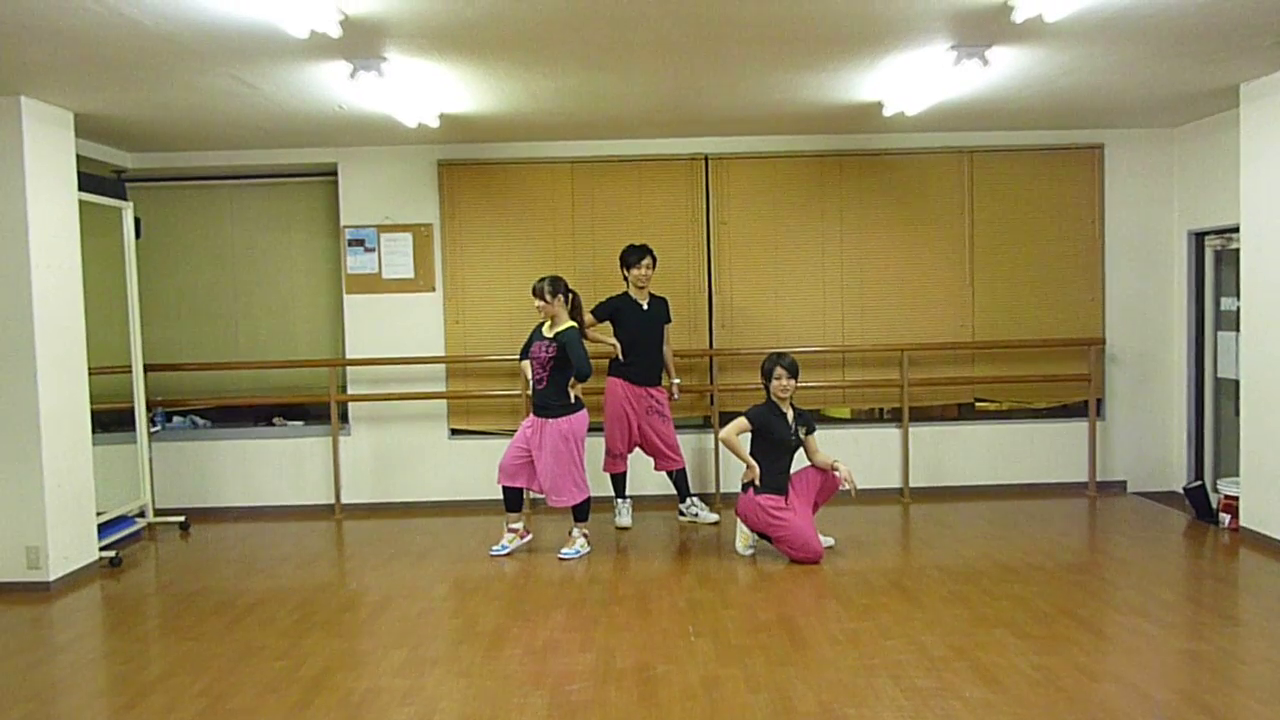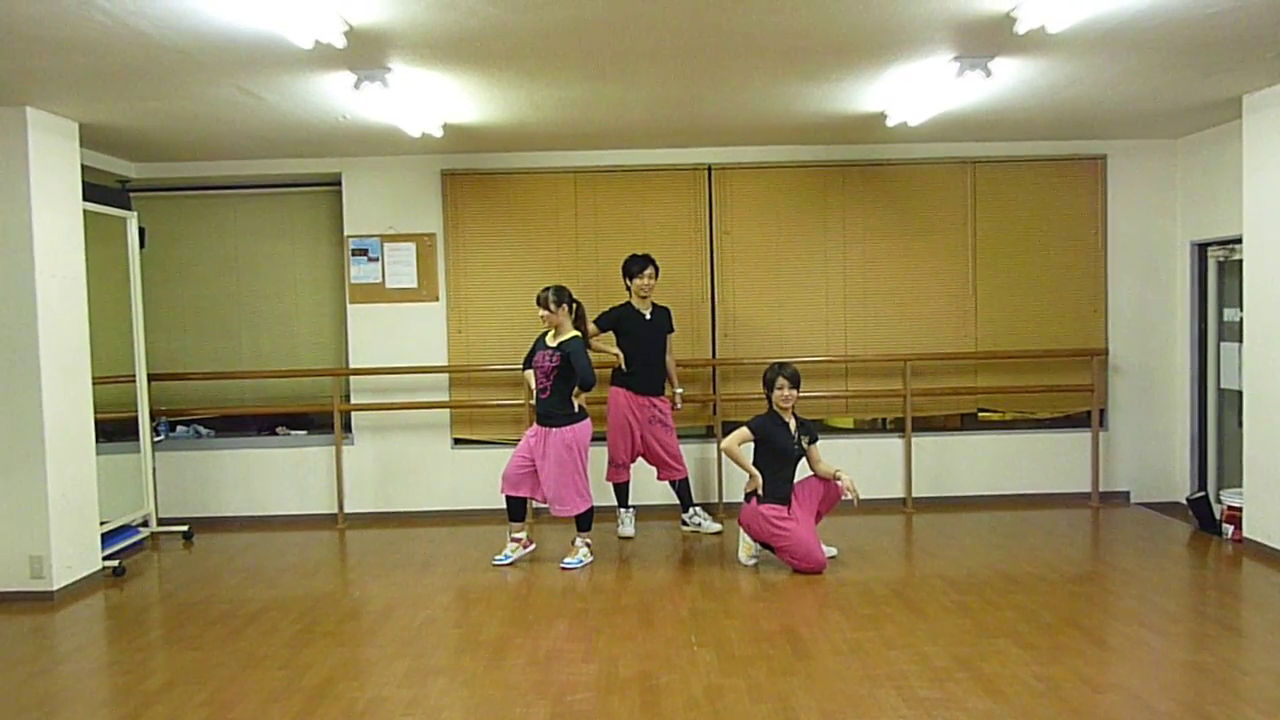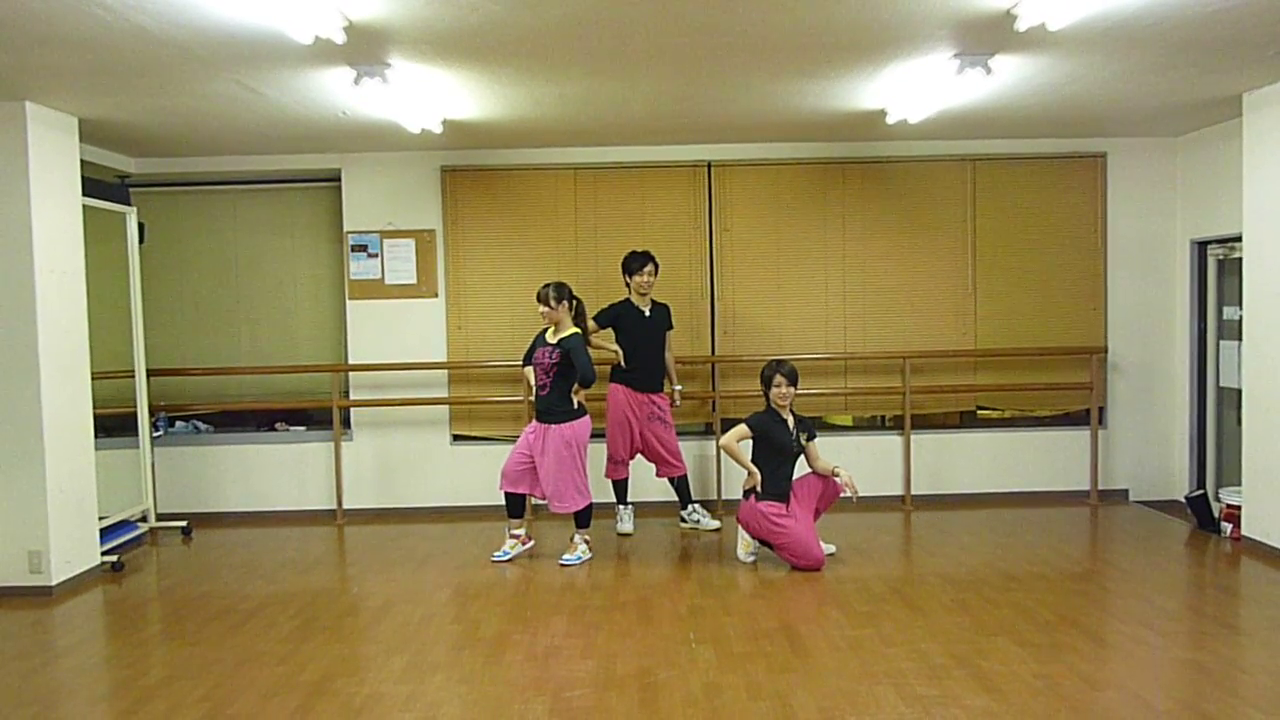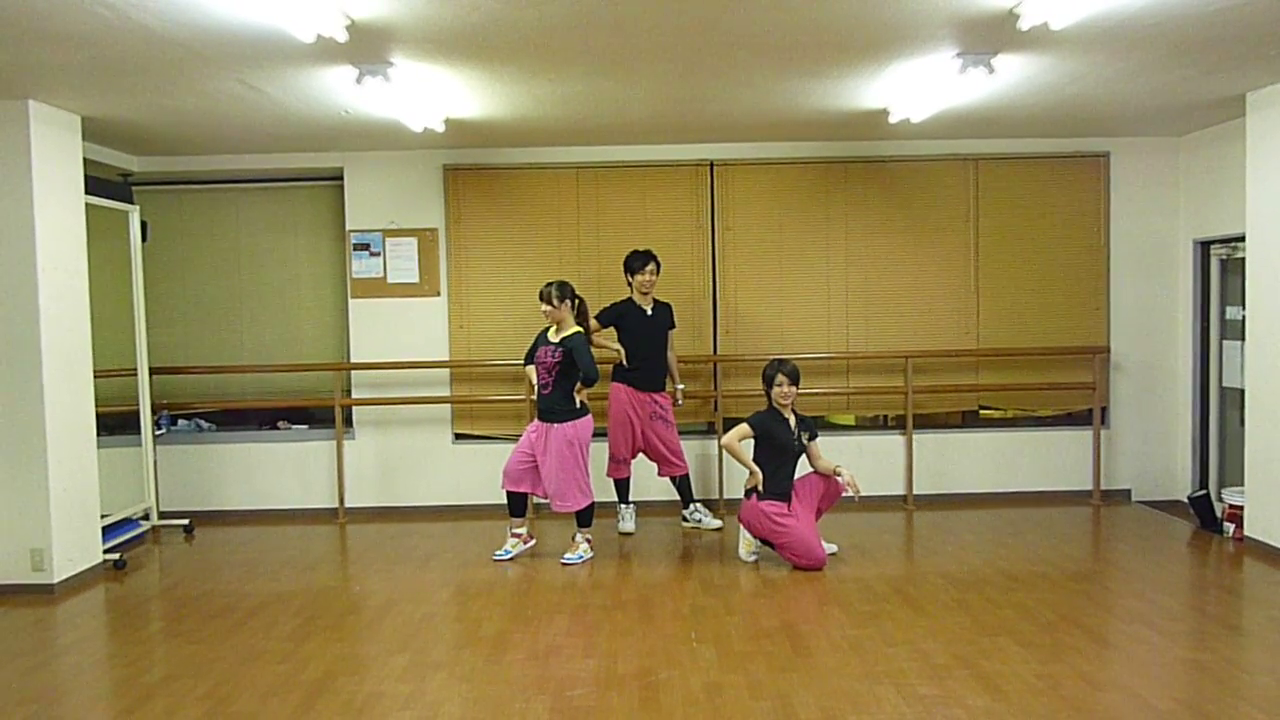
dt=0.7s
person 1, frame 1
left shoulder: (661, 305)
right shoulder: (615, 305)
right elbow: (580, 328)
left wrist: (674, 380)
right wrist: (611, 341)
left hip: (653, 387)
right hip: (621, 384)
left knee: (668, 445)
right knee: (618, 445)
left ankle: (687, 503)
right ankle: (622, 503)
person 1, frame 2
left shoulder: (663, 314)
right shoulder: (618, 314)
right elbow: (583, 338)
left wrist: (676, 389)
right wrist: (613, 350)
left hip: (656, 396)
right hip: (624, 394)
left knee: (671, 455)
right knee: (621, 455)
left ankle: (690, 513)
right ankle: (625, 513)
person 1, frame 3
left shoulder: (663, 311)
right shoulder: (618, 311)
left wrist: (676, 386)
right wrist: (613, 347)
left hip: (655, 393)
right hip: (624, 391)
left knee: (670, 452)
right knee: (620, 451)
left ankle: (688, 510)
right ankle: (624, 510)
person 1, frame 4
left shoulder: (665, 310)
right shoulder: (620, 310)
left wrist: (678, 385)
right wrist: (615, 347)
left hip: (657, 392)
right hip: (625, 390)
left knee: (672, 451)
right knee: (622, 450)
left ankle: (690, 509)
right ankle: (625, 509)
person 2, frame 1
left shoulder: (569, 335)
right shoulder: (539, 330)
left elbow: (584, 370)
right elbow: (525, 356)
left wrist: (572, 387)
left hip: (564, 419)
right hip: (537, 417)
left knee: (569, 477)
right knee: (510, 466)
left ankle: (581, 535)
right ankle: (515, 530)
person 2, frame 2
left shoulder: (574, 344)
right shoulder: (543, 340)
left elbow: (588, 379)
right elbow: (528, 365)
left wrist: (575, 396)
left hip: (568, 428)
right hip: (541, 426)
left knee: (572, 486)
right knee: (513, 475)
left ankle: (583, 545)
right ankle: (519, 540)
person 2, frame 3
left shoulder: (574, 341)
right shoulder: (543, 336)
left elbow: (588, 376)
right elbow: (528, 361)
left wrist: (575, 392)
left hip: (568, 424)
right hip: (541, 423)
left knee: (571, 483)
right knee: (513, 472)
left ankle: (582, 542)
right ankle: (518, 536)
person 2, frame 4
left shoulder: (576, 340)
right shoulder: (545, 335)
left elbow: (591, 375)
right elbow: (529, 360)
left wrist: (577, 391)
right wrist: (536, 383)
left hip: (570, 423)
right hip: (542, 422)
left knee: (573, 482)
right knee: (514, 471)
left ankle: (584, 540)
right ankle: (519, 535)
person 3, frame 1
left shoulder: (802, 417)
right shoulder: (761, 413)
left elbow: (815, 456)
right elbow: (726, 435)
left wrist: (838, 465)
right wrist: (752, 464)
left hip: (785, 489)
right hip: (761, 496)
right knee: (812, 552)
left ankle: (798, 527)
right ankle: (755, 526)
person 3, frame 2
left shoulder: (805, 427)
right shoulder: (764, 423)
left elbow: (817, 465)
right elbow: (727, 445)
left wrist: (840, 474)
right wrist: (754, 474)
left hip: (788, 499)
right hip: (764, 506)
right knee: (815, 562)
left ankle: (801, 537)
right ankle: (760, 537)
person 3, frame 3
left shoulder: (803, 424)
right shoulder: (762, 420)
left elbow: (816, 463)
right elbow: (726, 442)
left wrist: (838, 471)
right wrist: (753, 471)
left hip: (786, 497)
right hip: (763, 504)
right knee: (813, 559)
left ankle: (799, 534)
right ankle: (757, 533)
person 3, frame 4
left shoulder: (805, 424)
right shoulder: (763, 419)
left elbow: (817, 462)
right elbow: (727, 441)
left wrist: (839, 470)
right wrist: (754, 470)
left hip: (788, 496)
right hip: (764, 503)
right knee: (815, 559)
left ankle: (802, 534)
right ankle: (759, 533)
